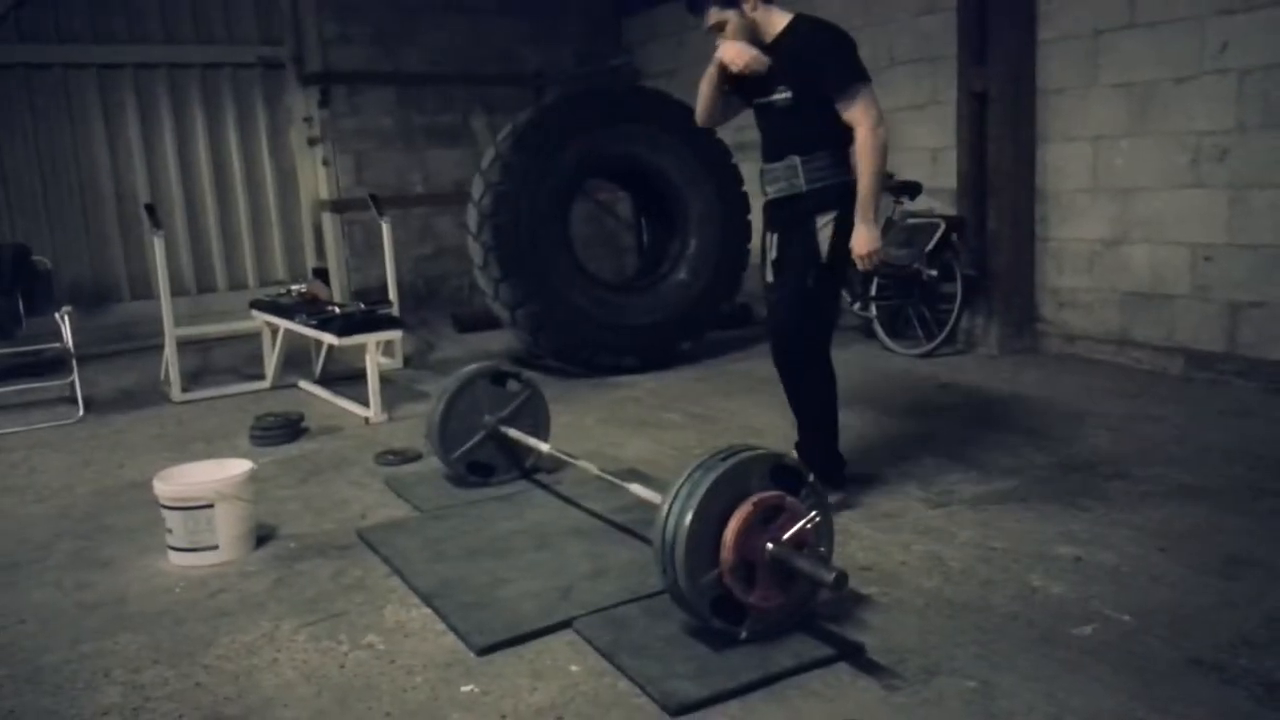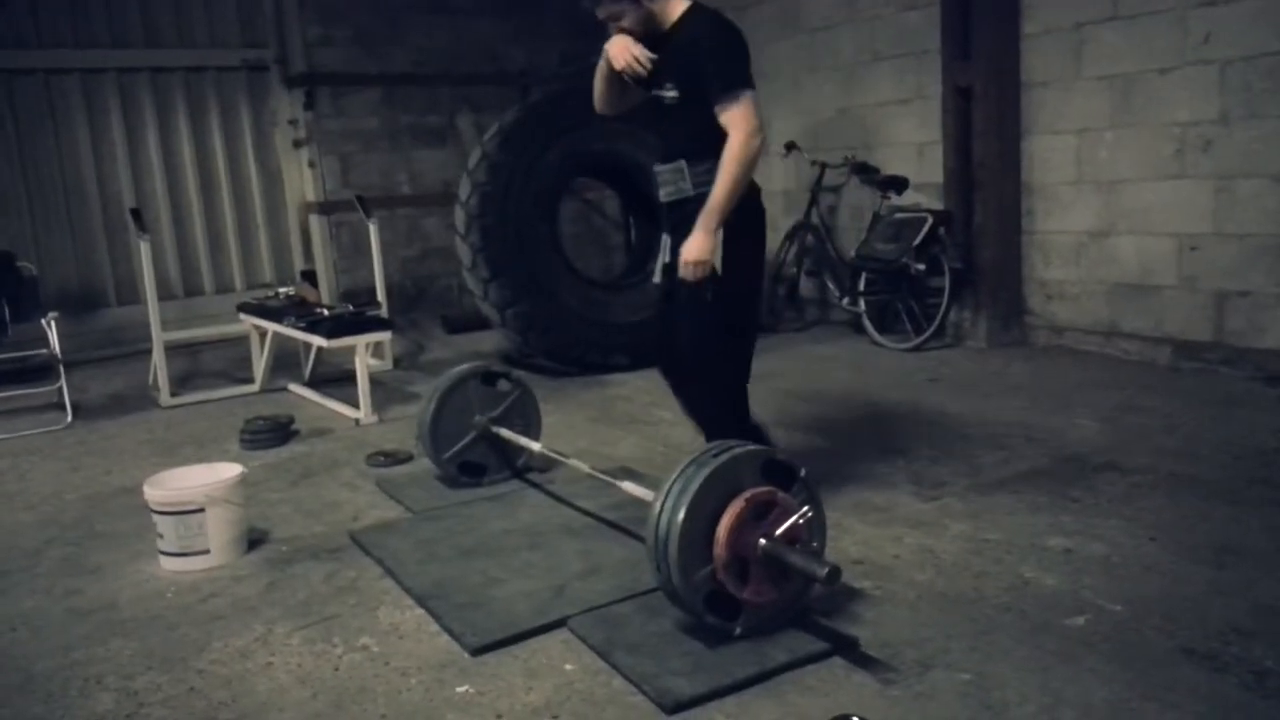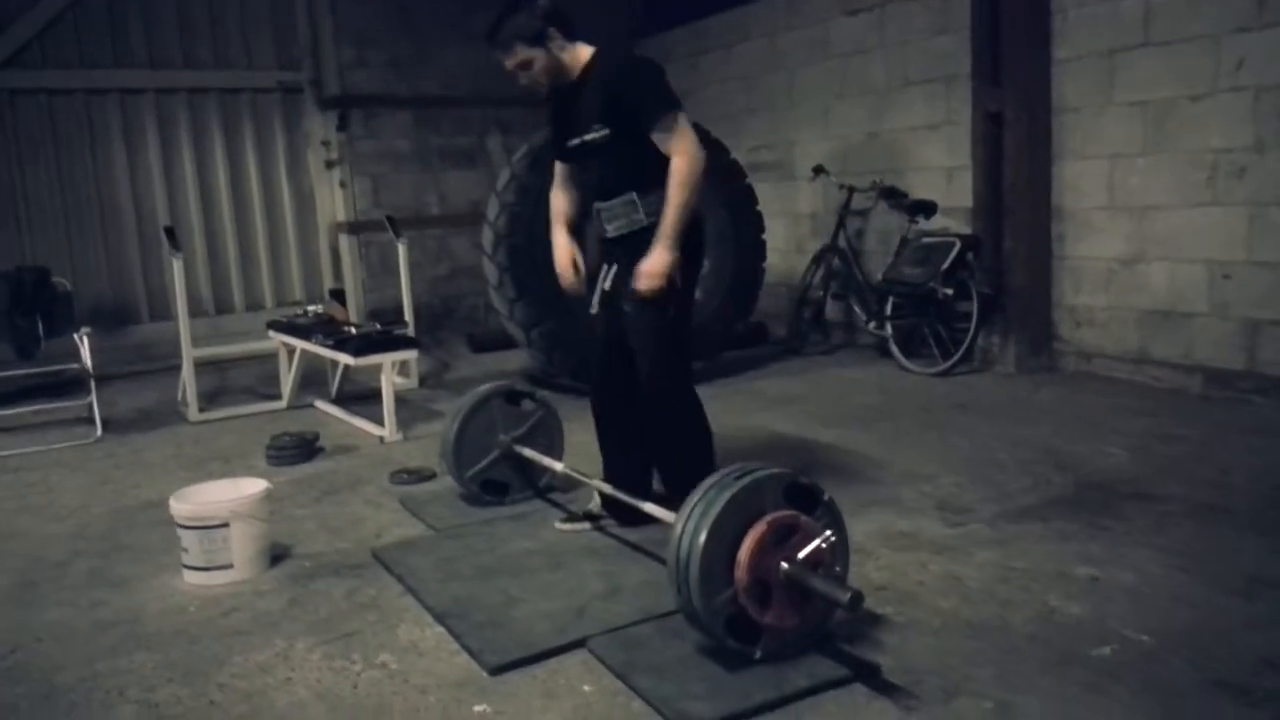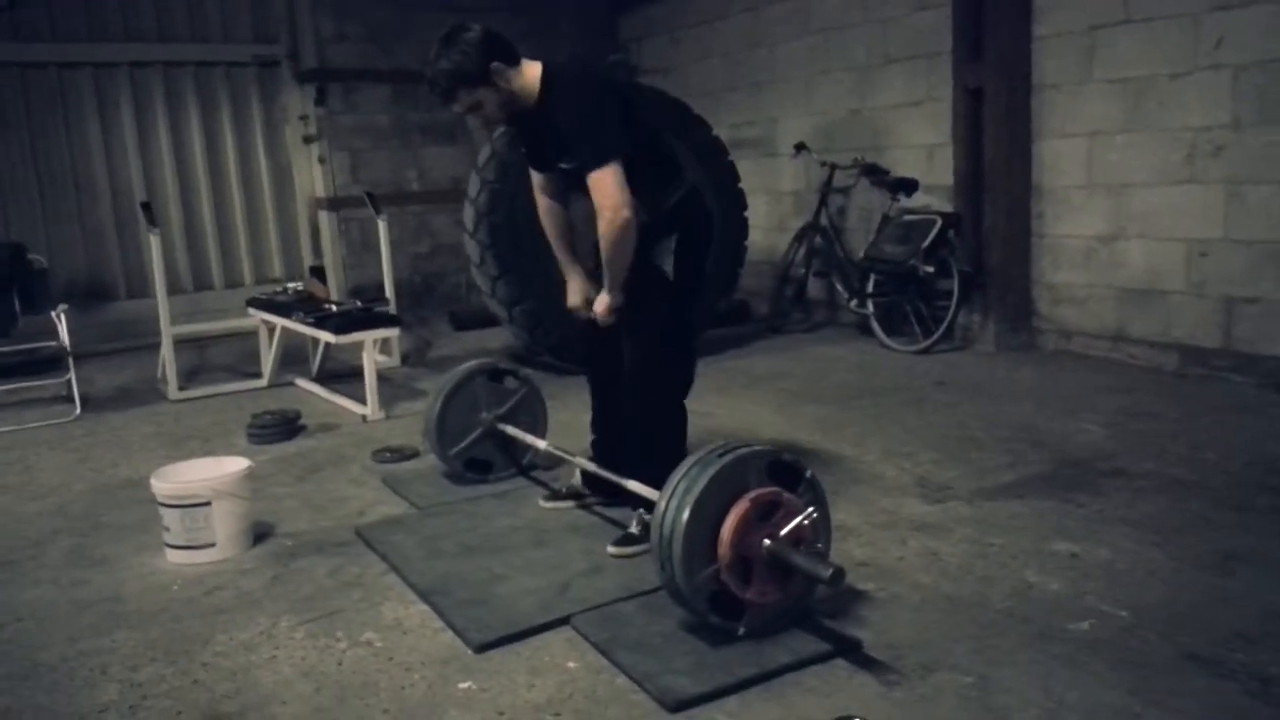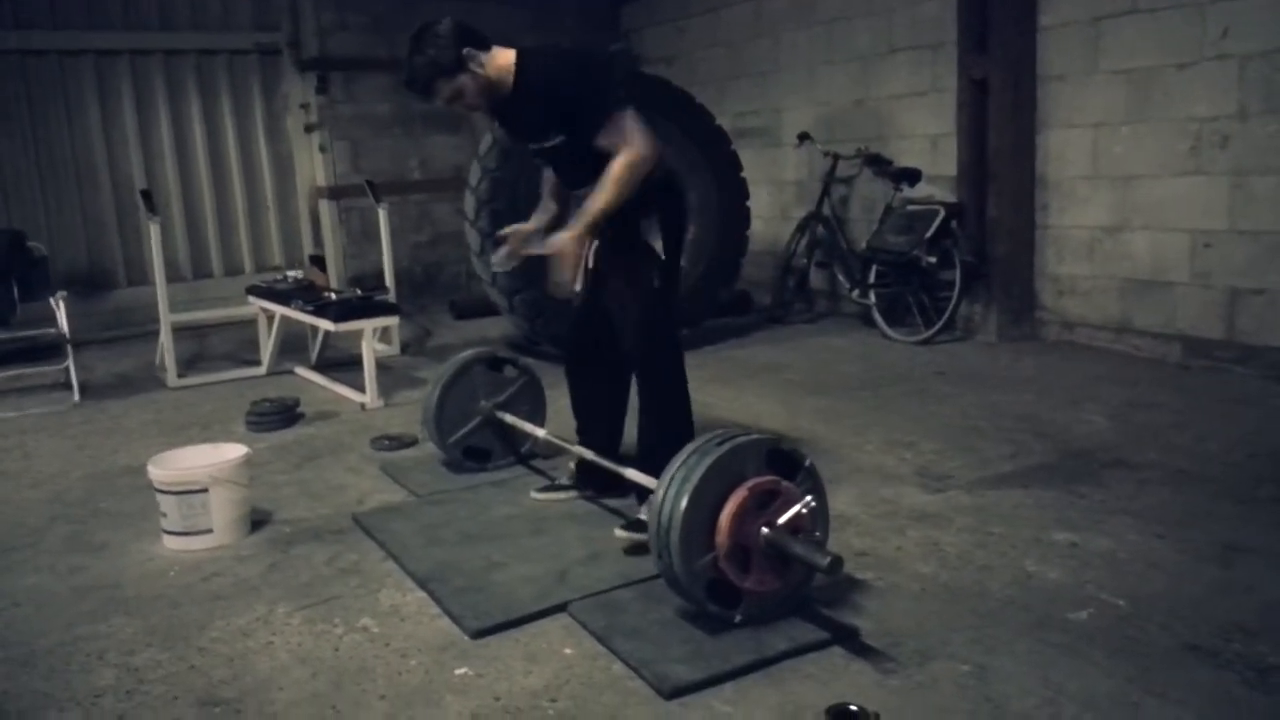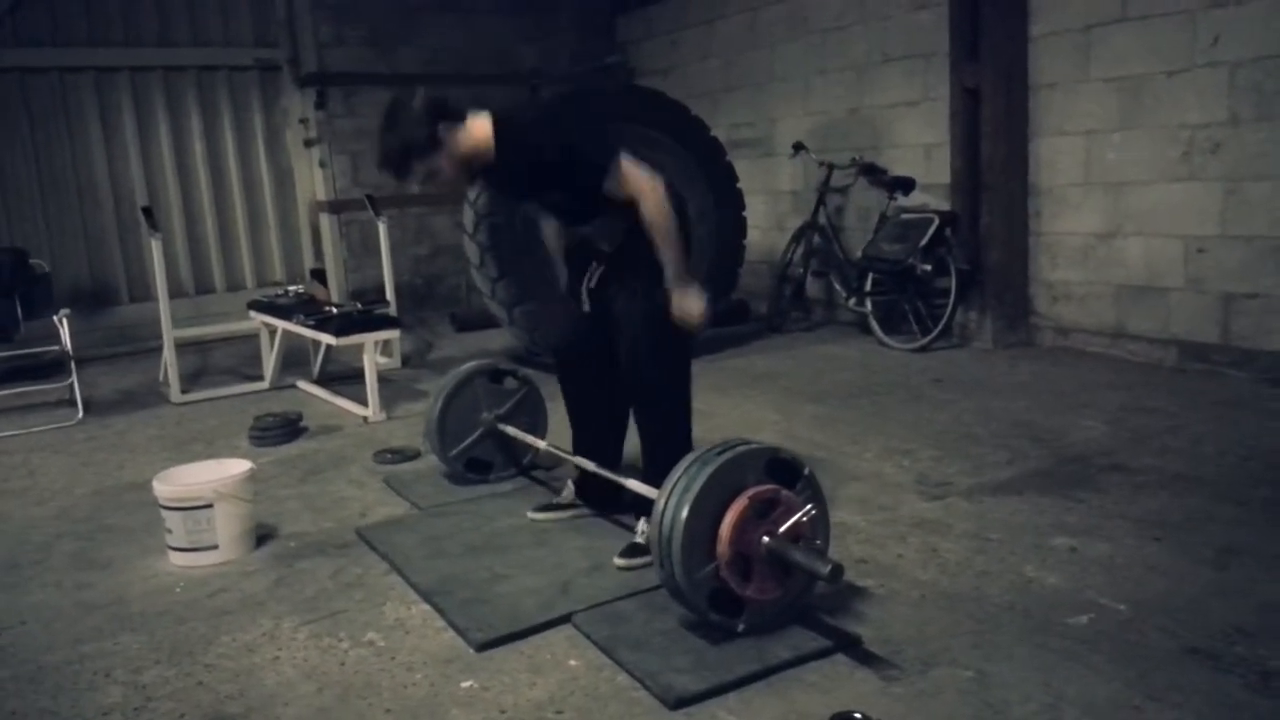
dt=0.7s
person 1, frame 1
left shoulder: (817, 42)
right shoulder: (752, 59)
left elbow: (869, 127)
right elbow: (708, 117)
left wrist: (866, 220)
right wrist: (719, 59)
left hip: (823, 214)
right hip: (783, 216)
left knee: (796, 340)
right knee: (796, 341)
left ankle: (820, 468)
right ankle: (817, 461)
person 1, frame 2
right shoulder: (657, 43)
left elbow: (747, 135)
right elbow: (608, 105)
left wrist: (707, 230)
right wrist: (611, 51)
left hip: (718, 222)
right hip: (681, 219)
left knee: (711, 357)
right knee: (675, 349)
right ankle: (744, 447)
person 1, frame 3
left shoulder: (625, 74)
right shoulder: (562, 101)
left elbow: (689, 156)
right elbow: (566, 184)
left wrist: (665, 248)
right wrist: (559, 233)
left hip: (656, 248)
right hip: (613, 252)
left knee: (661, 379)
right knee: (609, 379)
right ankle: (624, 498)
person 1, frame 4
left shoulder: (577, 98)
right shoulder: (528, 111)
left elbow: (617, 213)
right elbow: (547, 193)
left wrist: (612, 291)
right wrist: (574, 277)
left hip: (668, 230)
right hip: (630, 233)
left knee: (649, 368)
right knee: (603, 357)
left ankle: (658, 503)
right ankle: (605, 476)
person 1, frame 5
left shoulder: (558, 75)
right shoulder: (506, 103)
left elbow: (638, 149)
left wrist: (579, 231)
right wrist: (537, 224)
left hip: (644, 215)
right hip: (599, 221)
left knee: (647, 347)
right knee: (586, 346)
right ankle: (597, 470)
person 1, frame 6
left shoulder: (539, 133)
right shoulder: (492, 159)
left elbow: (648, 188)
left wrist: (680, 285)
right wrist: (569, 278)
left hip: (645, 243)
right hip: (601, 245)
left knee: (648, 366)
right knee: (579, 359)
right ankle: (594, 487)
